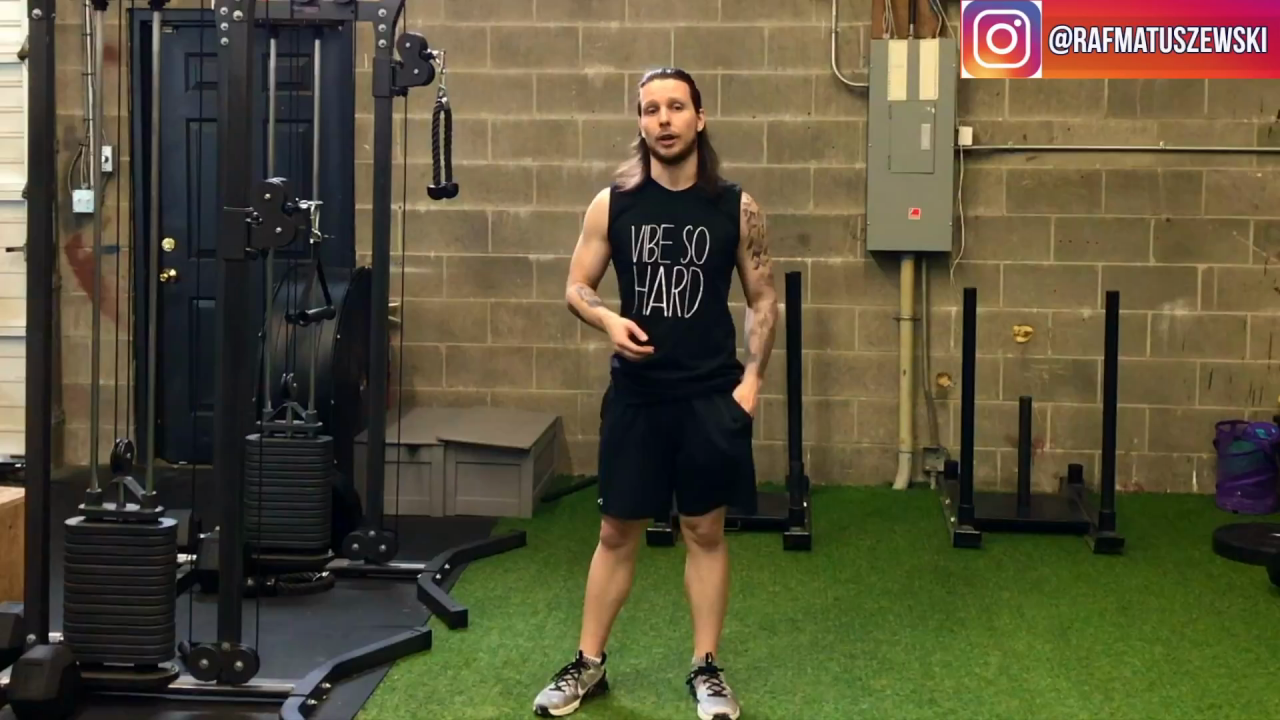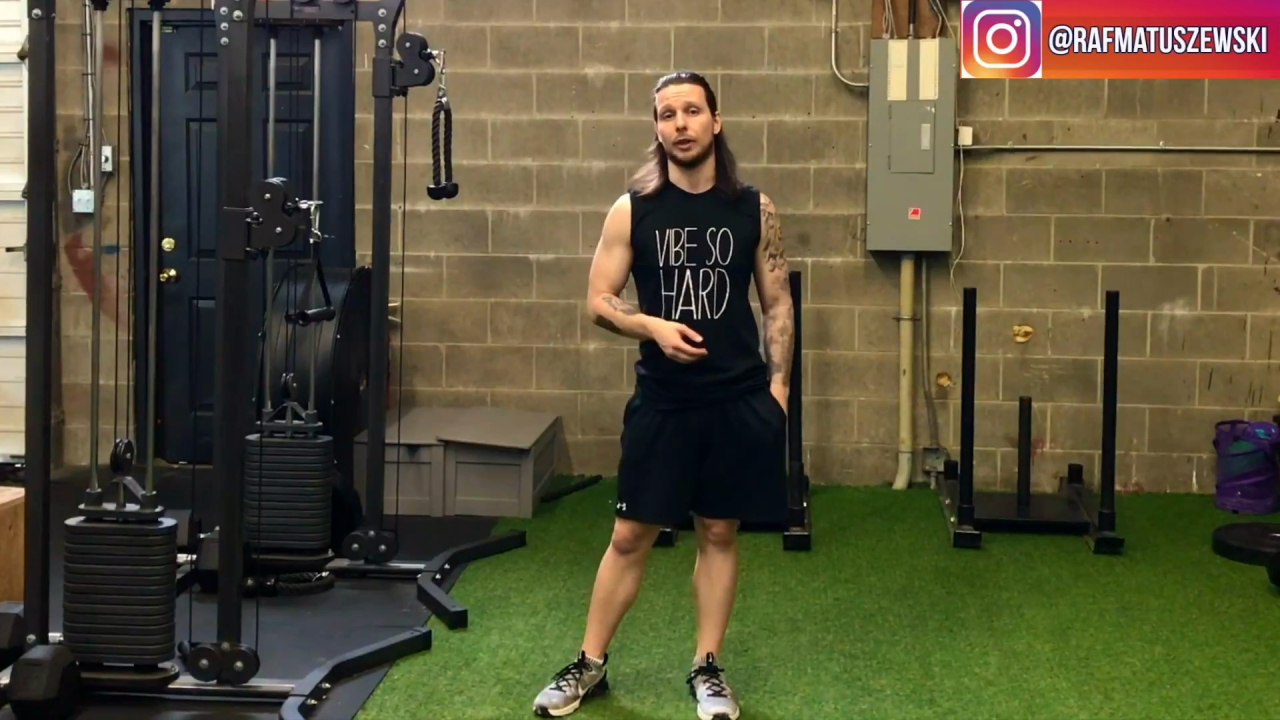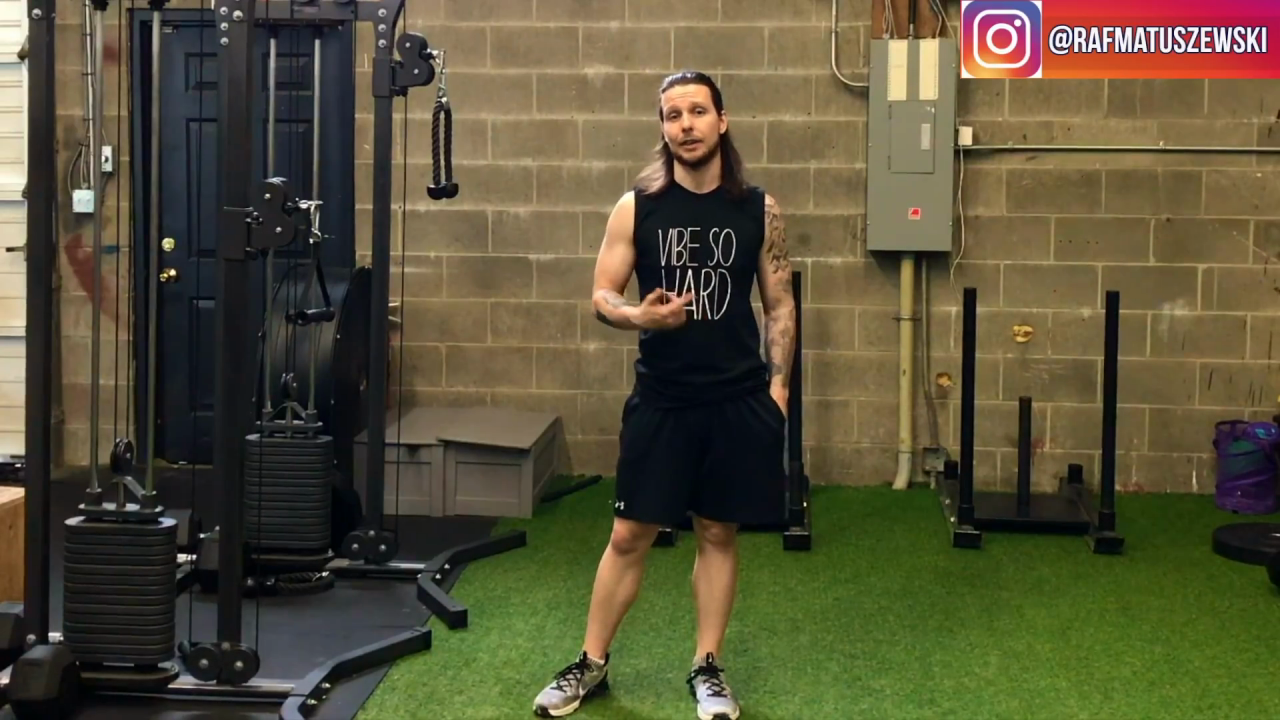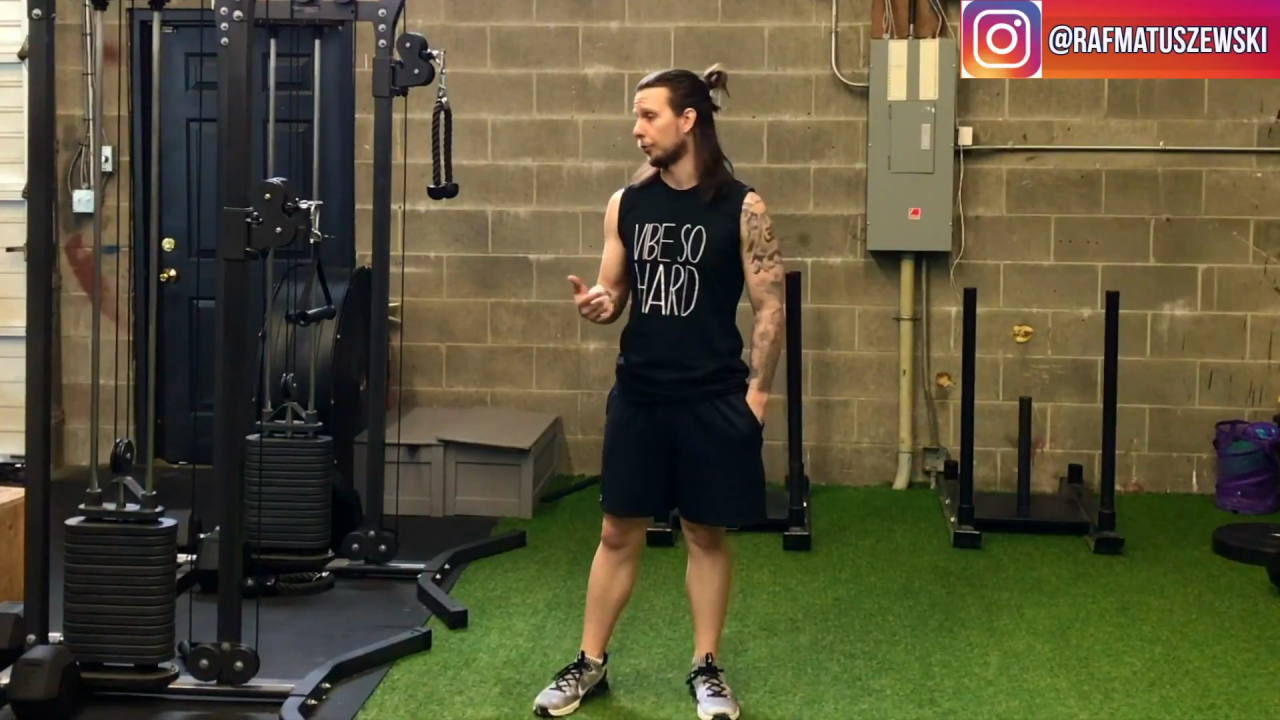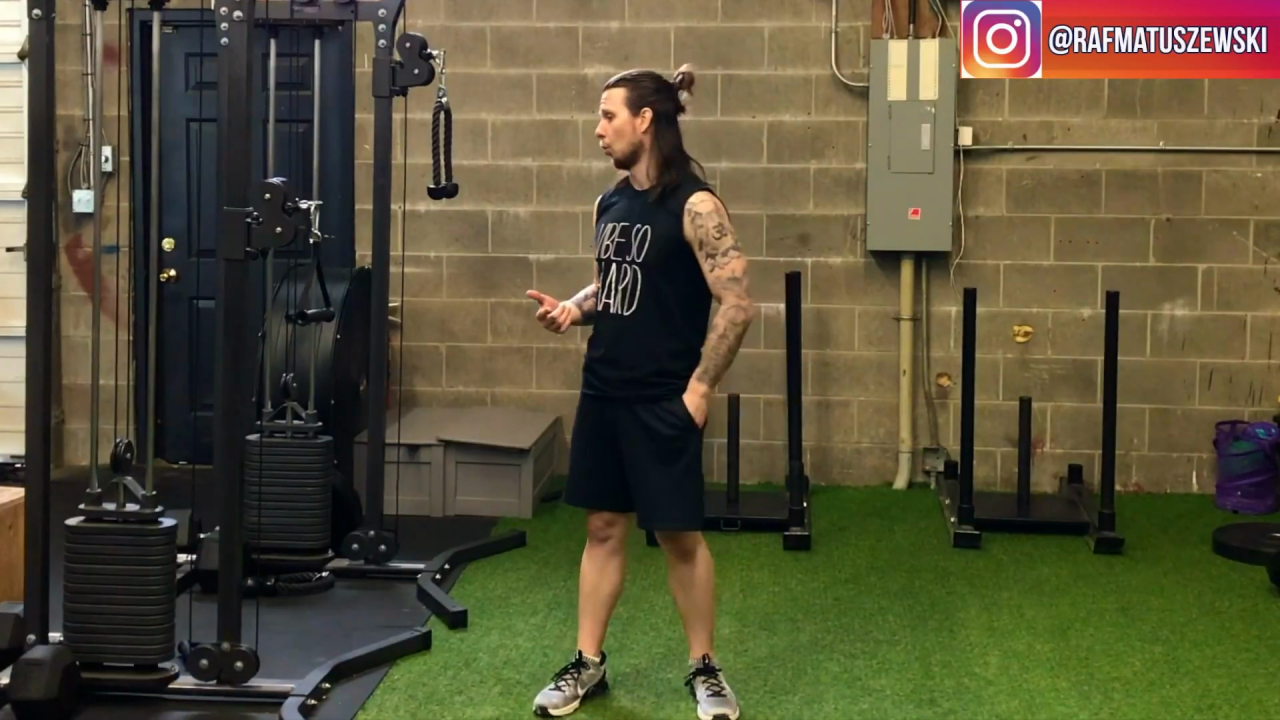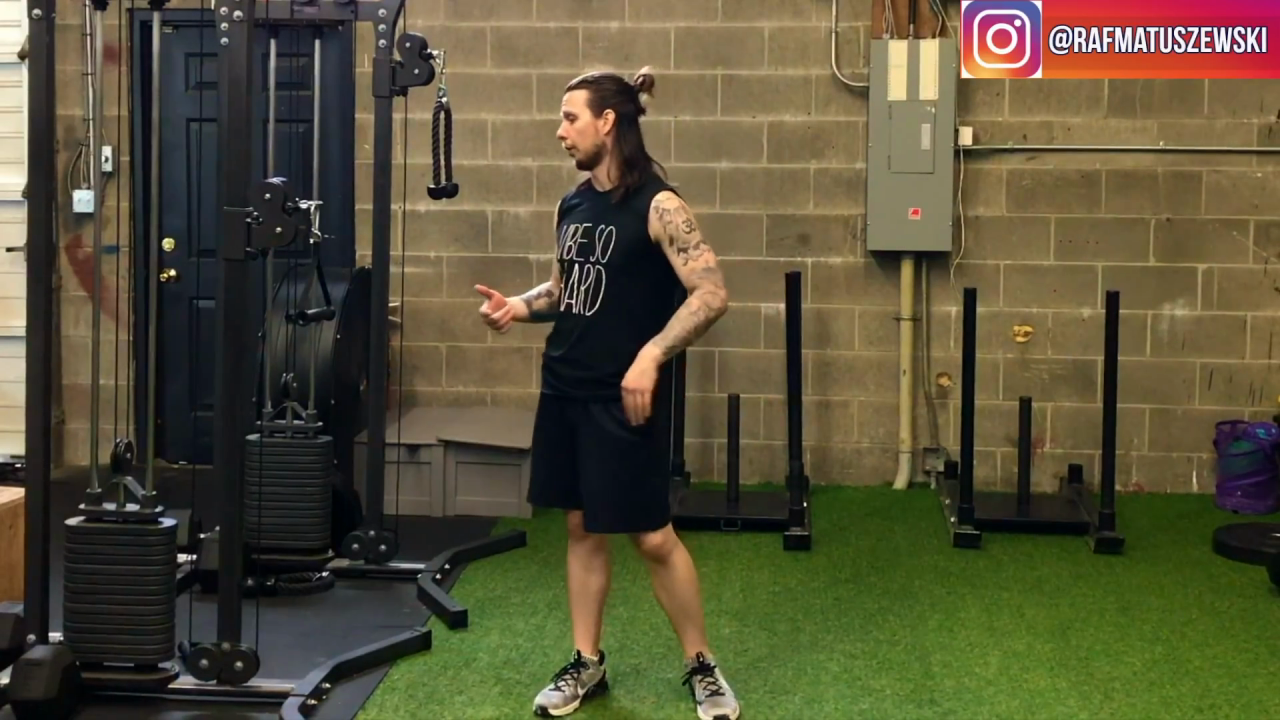
dt=0.4s
person 1, frame 1
left shoulder: (736, 206)
right shoulder: (612, 203)
left elbow: (762, 297)
right elbow: (576, 286)
left wrist: (752, 376)
right wrist: (608, 319)
left hip: (711, 396)
right hip: (636, 395)
left knee: (706, 530)
right knee: (618, 529)
right ankle: (588, 663)
person 1, frame 2
left shoulder: (754, 209)
right shoulder: (632, 210)
left elbow: (777, 303)
right elbow: (599, 300)
left wrist: (777, 383)
right wrist: (654, 327)
left hip: (739, 398)
right hip: (662, 399)
left knee: (720, 532)
right knee: (631, 535)
left ankle: (707, 668)
right ankle: (590, 664)
person 1, frame 3
left shoulder: (759, 210)
right shoulder: (636, 207)
left elbow: (780, 304)
right elbow: (602, 295)
left wrist: (778, 384)
right wrist: (636, 315)
left hip: (737, 398)
right hip: (660, 397)
left knee: (718, 532)
right knee: (630, 532)
right ankle: (591, 663)
person 1, frame 4
left shoulder: (741, 206)
right shoulder: (627, 203)
left elbow: (770, 306)
right elbow: (614, 287)
left wrist: (756, 389)
right wrist: (599, 303)
left hip: (712, 399)
right hip: (637, 395)
left knee: (707, 533)
right knee: (619, 530)
right ankle: (589, 663)
person 1, frame 5
left shoulder: (695, 206)
right shoulder: (610, 203)
left elbow: (737, 304)
left wrist: (700, 386)
right wrist: (571, 309)
left hip: (662, 399)
right hip: (602, 392)
left knee: (678, 535)
right knee: (603, 527)
left ankle: (704, 667)
right ankle: (588, 663)
person 1, frame 6
left shoulder: (660, 206)
right shoulder: (571, 206)
left elbow: (712, 294)
left wrist: (653, 355)
right wrist: (516, 307)
left hip: (619, 397)
right hip: (563, 391)
left knee: (651, 536)
right knee: (581, 526)
left ankle: (701, 666)
right ankle: (586, 663)
